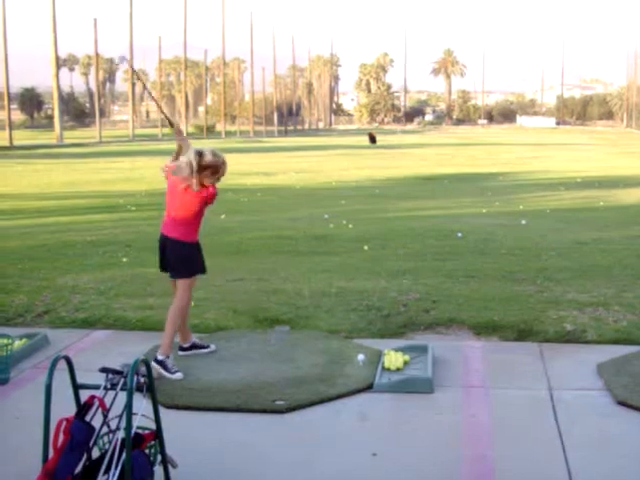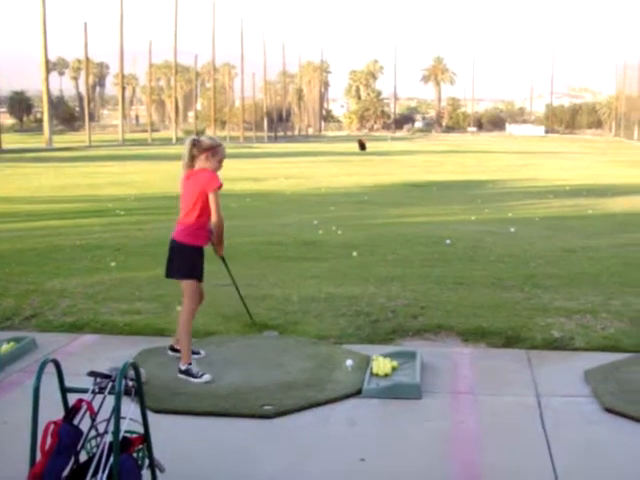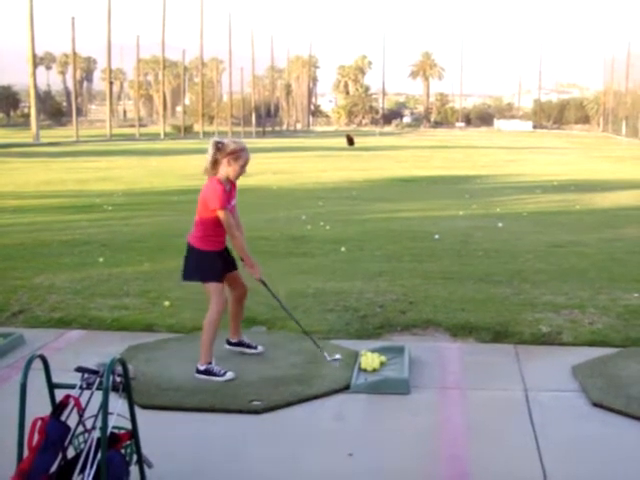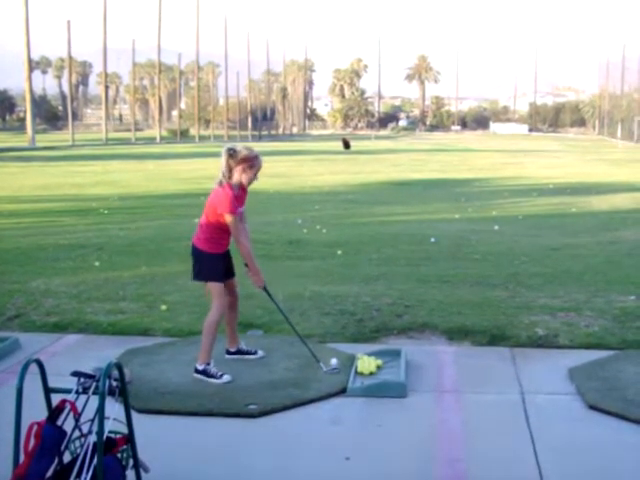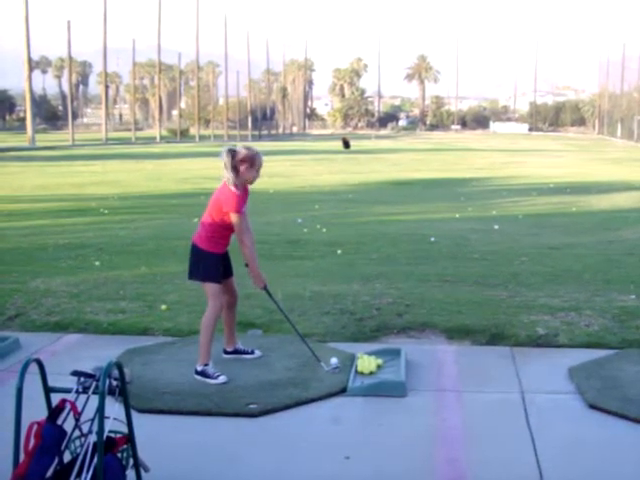
dt=1s
person 1, frame 1
left shoulder: (175, 178)
right shoulder: (209, 193)
left elbow: (171, 166)
left wrist: (180, 145)
right wrist: (184, 140)
left hip: (167, 240)
right hip: (185, 245)
left knee: (181, 293)
right knee: (183, 298)
left ankle: (186, 342)
right ankle: (162, 355)
person 1, frame 2
left shoulder: (188, 176)
right shoulder: (210, 177)
right elbow: (217, 219)
left wrist: (206, 232)
right wrist: (219, 243)
left hip: (182, 242)
right hip: (189, 246)
left knee: (197, 296)
right knee: (190, 303)
left ankle: (178, 343)
right ankle: (185, 364)
person 1, frame 3
left shoulder: (230, 184)
right shoulder: (216, 191)
left elbow: (237, 222)
right elbow: (233, 233)
left wrist: (245, 258)
right wrist: (251, 264)
left hip: (218, 248)
right hip: (203, 250)
left knee: (240, 289)
right knee: (218, 304)
left ankle: (235, 338)
right ankle: (204, 365)
person 1, frame 4
left shoulder: (241, 189)
right shoulder: (226, 197)
left elbow: (244, 228)
right elbow: (239, 239)
left wrist: (252, 265)
right wrist: (255, 272)
left hip: (220, 250)
right hip: (206, 252)
left knee: (232, 297)
right knee: (220, 305)
left ankle: (233, 346)
right ankle: (203, 364)
person 1, frame 5
left shoulder: (242, 189)
right shoulder: (232, 196)
left elbow: (247, 230)
right elbow: (243, 239)
left wrist: (254, 264)
right wrist: (255, 273)
left hip: (218, 249)
right hip: (205, 251)
left knee: (231, 296)
right knee: (216, 304)
left ankle: (231, 346)
right ankle: (203, 366)
